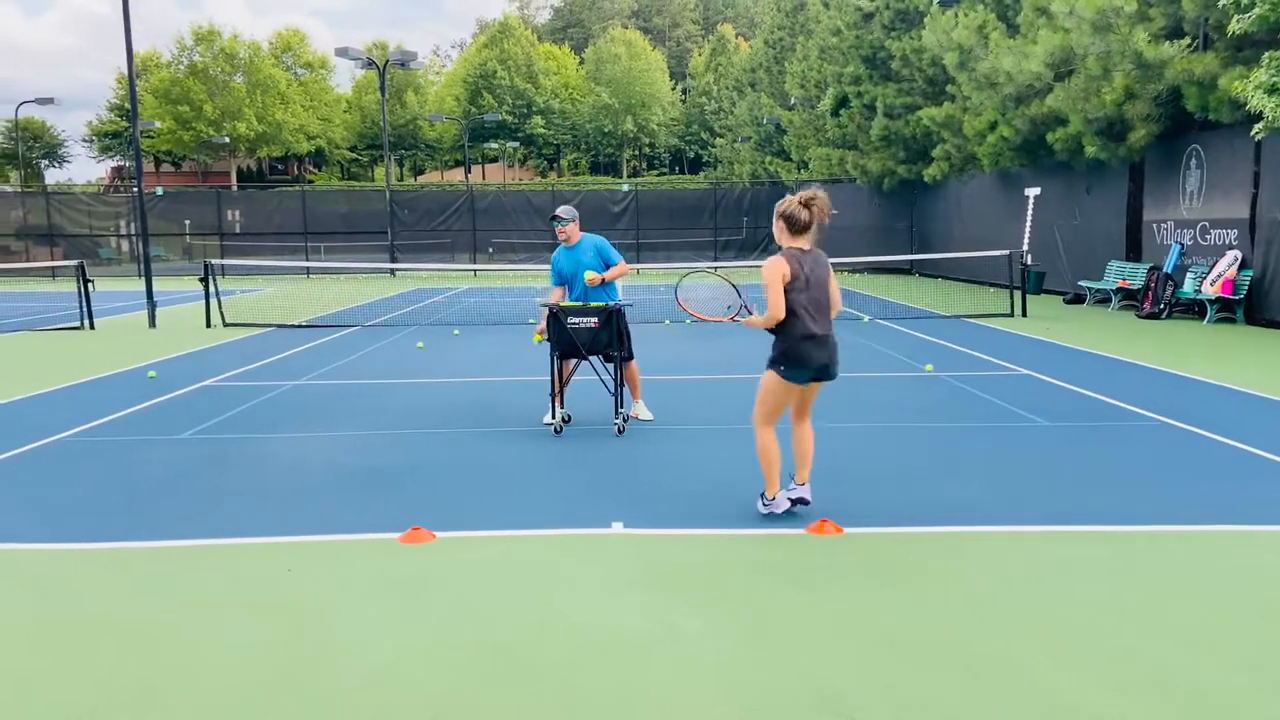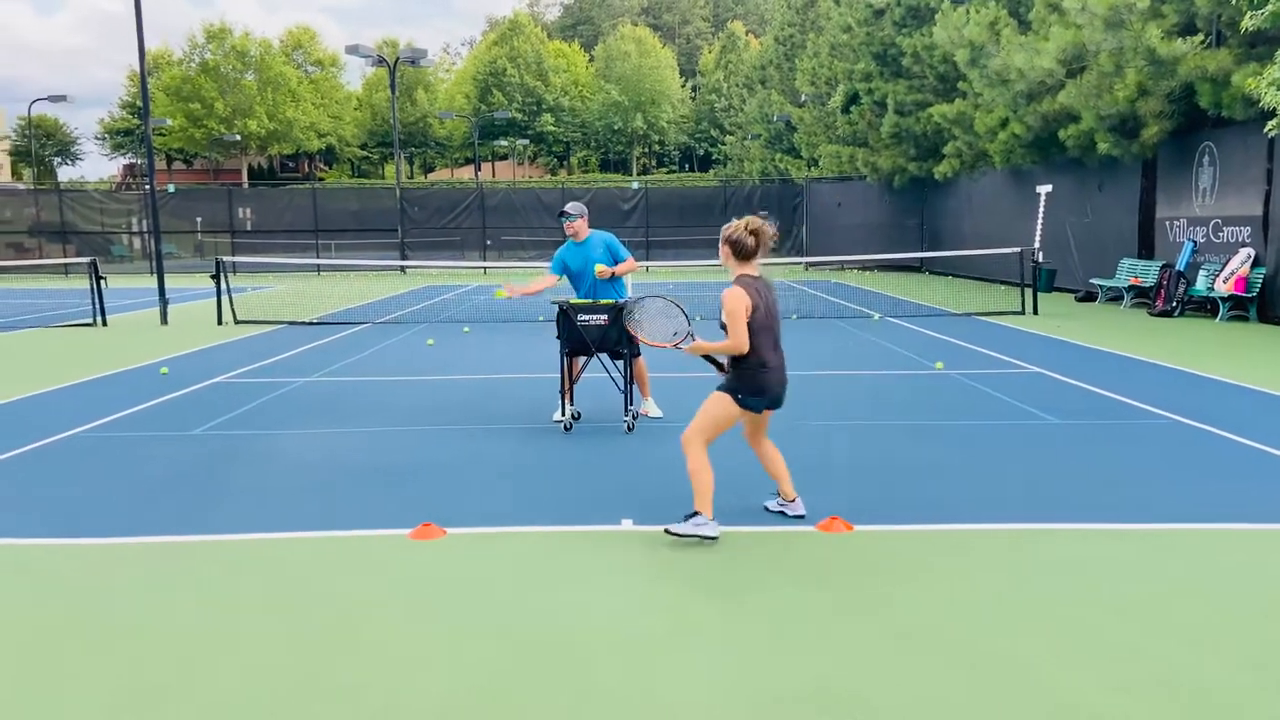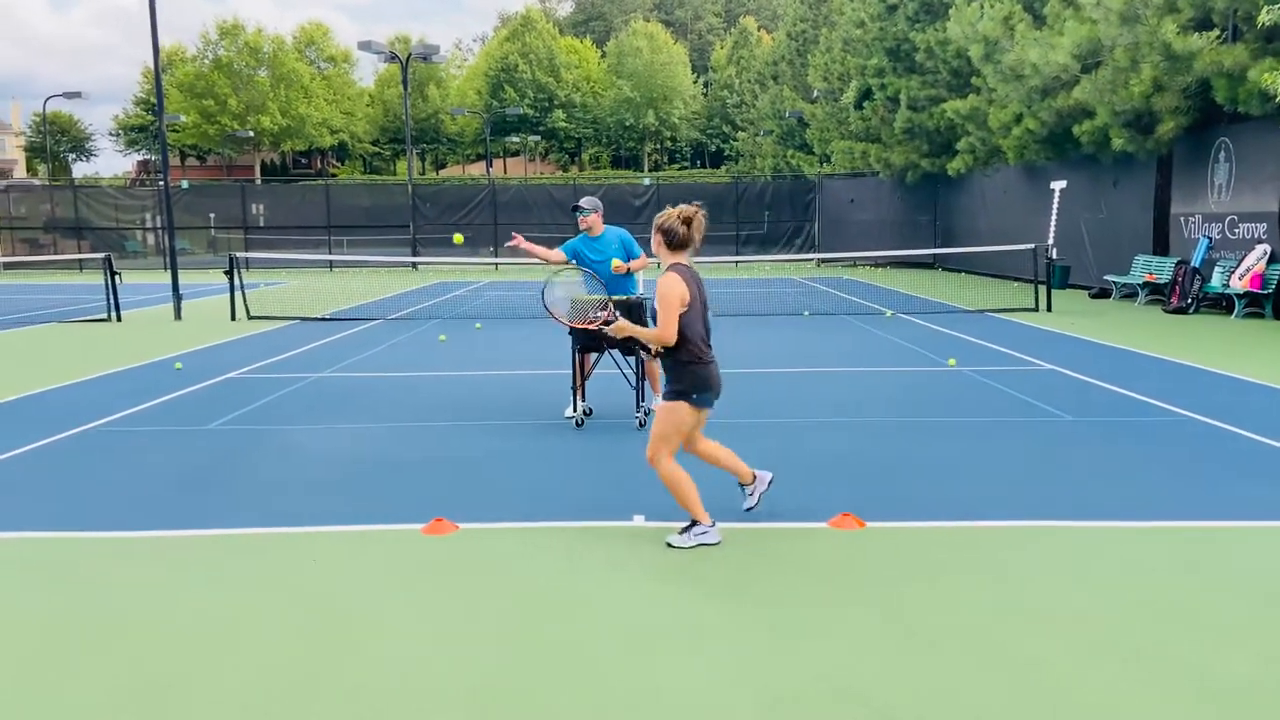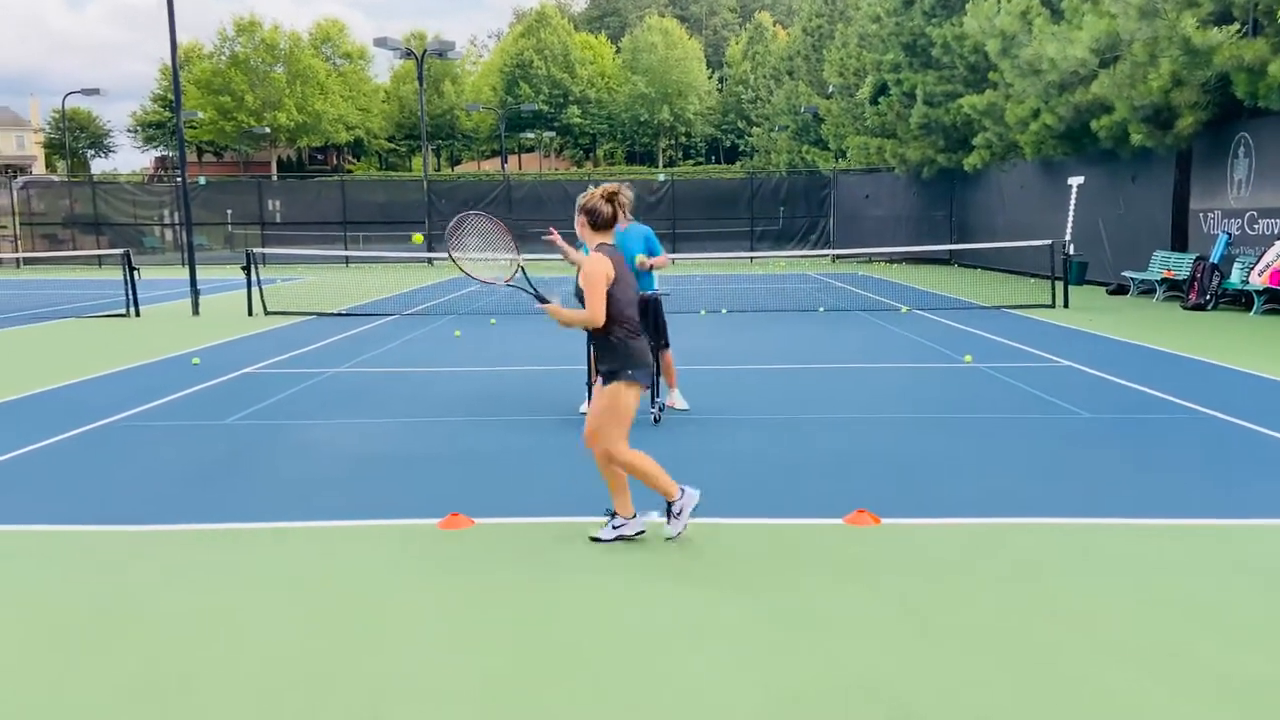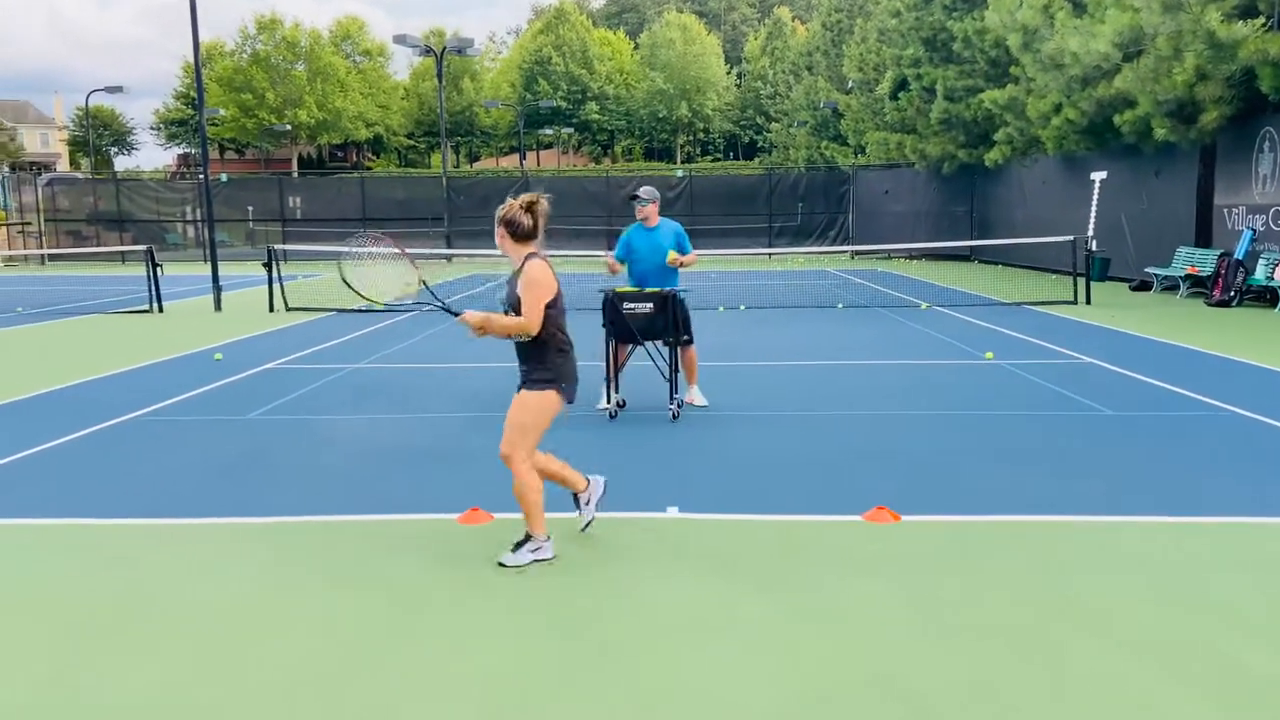
dt=0.2s
person 1, frame 1
left shoulder: (776, 264)
right shoulder: (821, 259)
left elbow: (776, 315)
right elbow: (835, 306)
left wrist: (754, 321)
left hip: (793, 353)
right hip: (826, 351)
left knee: (763, 422)
right knee: (801, 418)
left ankle: (773, 496)
right ankle: (801, 487)
person 1, frame 2
left shoulder: (734, 293)
right shoulder: (765, 285)
left elbow: (740, 345)
left wrist: (704, 348)
left hip: (747, 381)
right hip: (774, 380)
left knee: (692, 441)
right knee: (757, 438)
left ankle: (704, 517)
right ankle: (790, 500)
person 1, frame 3
left shoulder: (669, 281)
right shoulder: (689, 275)
left elbow: (667, 337)
left wrist: (630, 329)
right wrist: (639, 333)
left hip: (688, 380)
right hip: (701, 375)
left knee: (658, 456)
right knee: (690, 441)
left ankle: (703, 525)
right ankle: (752, 479)
person 1, frame 4
left shoulder: (594, 260)
right shoulder: (613, 257)
left elbow: (596, 318)
left wrist: (560, 312)
right wrist: (571, 317)
left hip: (624, 362)
right hip: (617, 362)
left knee: (611, 448)
right knee: (595, 436)
left ankle: (677, 496)
right ankle: (625, 517)
person 1, frame 5
left shoulder: (535, 268)
right shoulder: (522, 270)
left elbow: (530, 325)
left wrist: (484, 319)
right wrist: (488, 325)
left hip: (550, 375)
right hip: (536, 374)
left knee: (512, 453)
right knee: (521, 454)
left ankle: (537, 539)
right ankle: (585, 486)
person 2, frame 1
left shoulder: (597, 243)
right shoulder: (557, 256)
left elbow: (623, 267)
right elbow: (558, 290)
left wrist: (602, 278)
right wrist: (545, 319)
left knee: (626, 359)
right knee: (563, 358)
left ankle: (637, 404)
right ankle: (556, 407)
person 2, frame 2
left shoulder: (606, 239)
right shoulder: (564, 252)
left elbow: (631, 264)
right elbow: (549, 280)
left wrist: (612, 272)
right wrist: (521, 290)
left knee: (634, 355)
right knee: (571, 355)
left ankle: (647, 401)
right ankle: (565, 404)
person 2, frame 3
left shoulder: (620, 235)
right shoulder: (577, 244)
left elbow: (643, 260)
right elbow: (553, 256)
left wrist: (627, 268)
right wrist: (527, 246)
left hip: (629, 304)
left knee: (646, 351)
right knee: (583, 351)
left ankle: (657, 397)
right ankle: (578, 399)
person 2, frame 4
left shoulder: (643, 232)
left elbow: (663, 259)
right elbow: (580, 260)
left wrist: (649, 263)
right wrist: (562, 246)
left hip: (647, 301)
left knee: (662, 347)
left ankle: (673, 394)
person 2, frame 5
left shoulder: (674, 229)
right shoulder: (629, 234)
left elbow: (692, 256)
right elbow: (616, 265)
left wrist: (681, 261)
right wrist: (612, 264)
left knee: (686, 343)
right knee: (621, 344)
left ankle: (692, 390)
right ankle: (610, 391)
